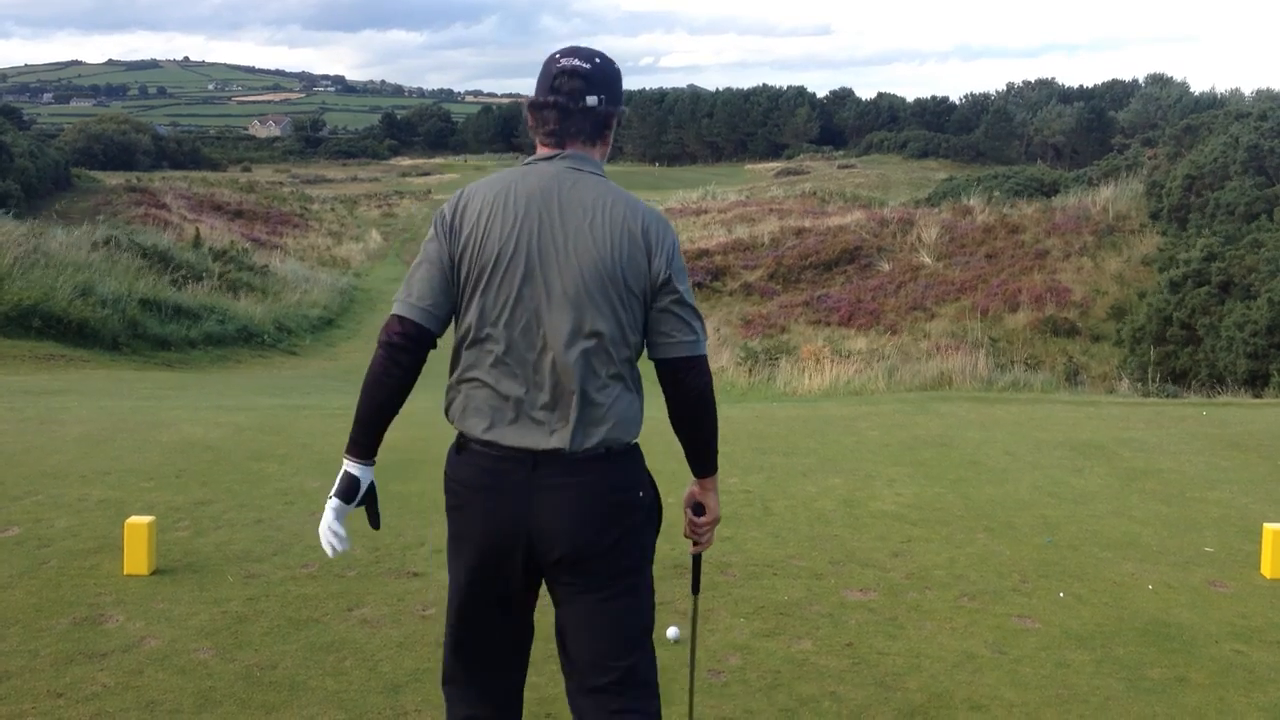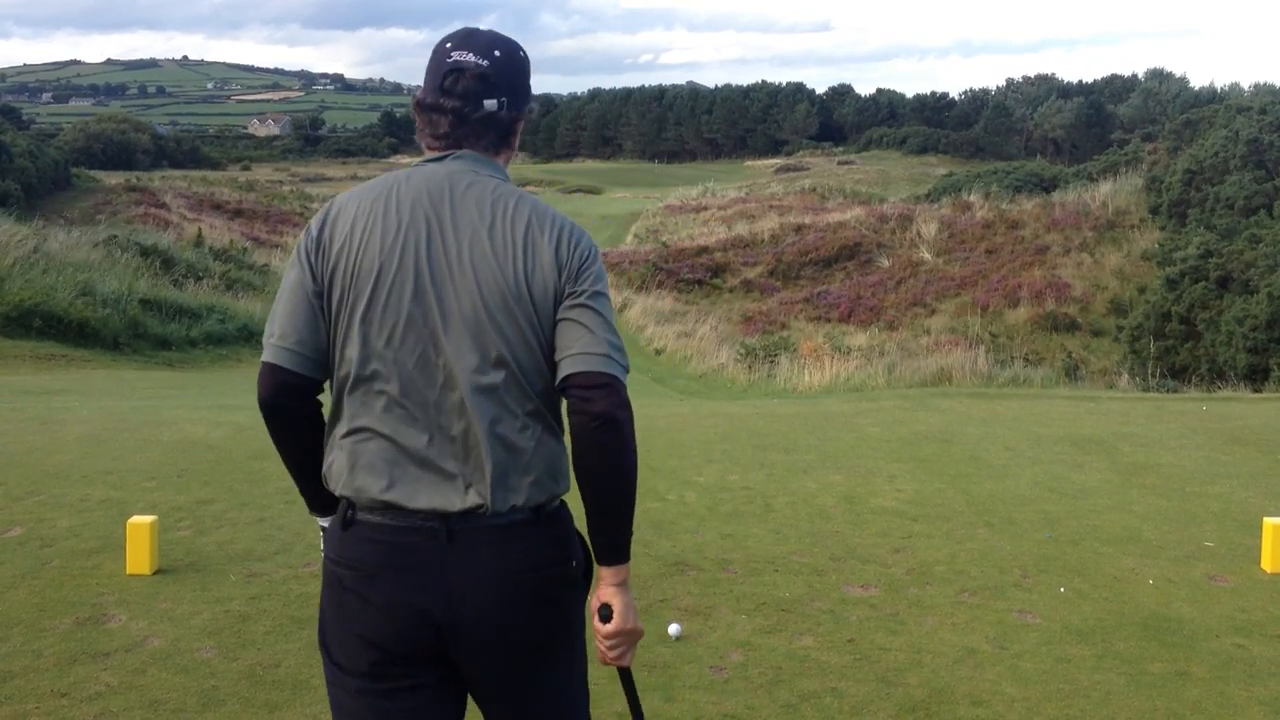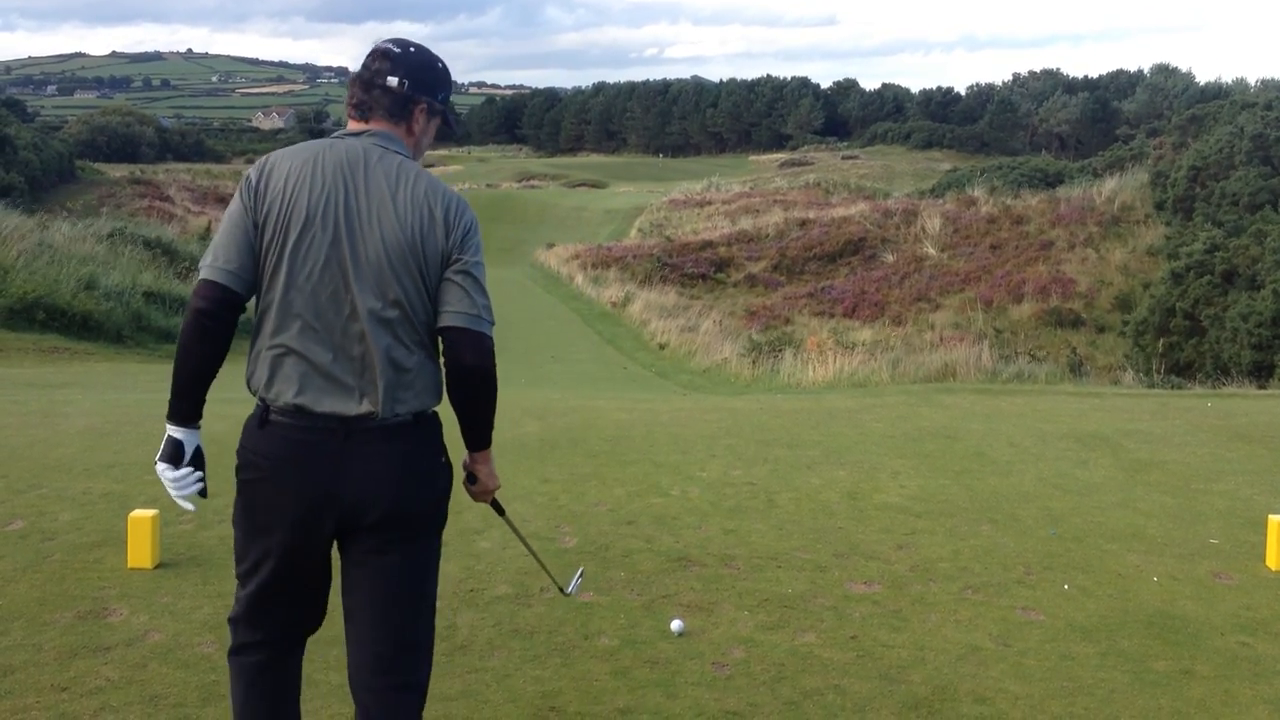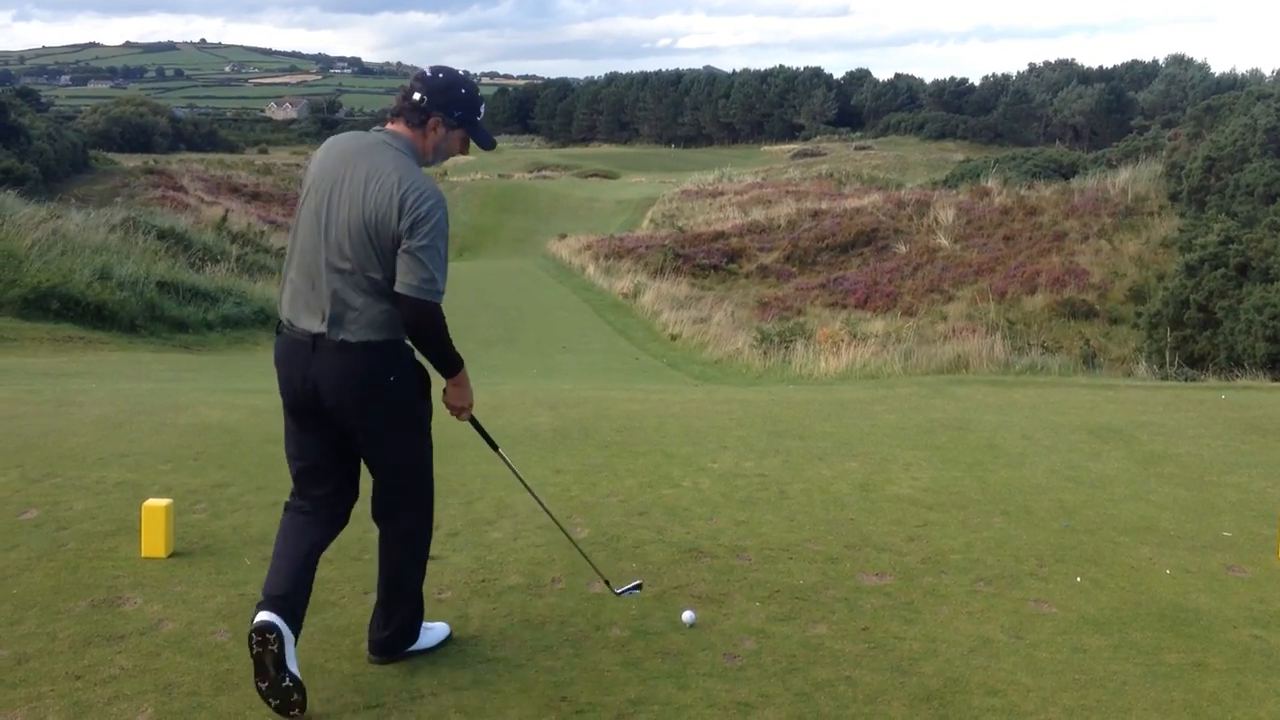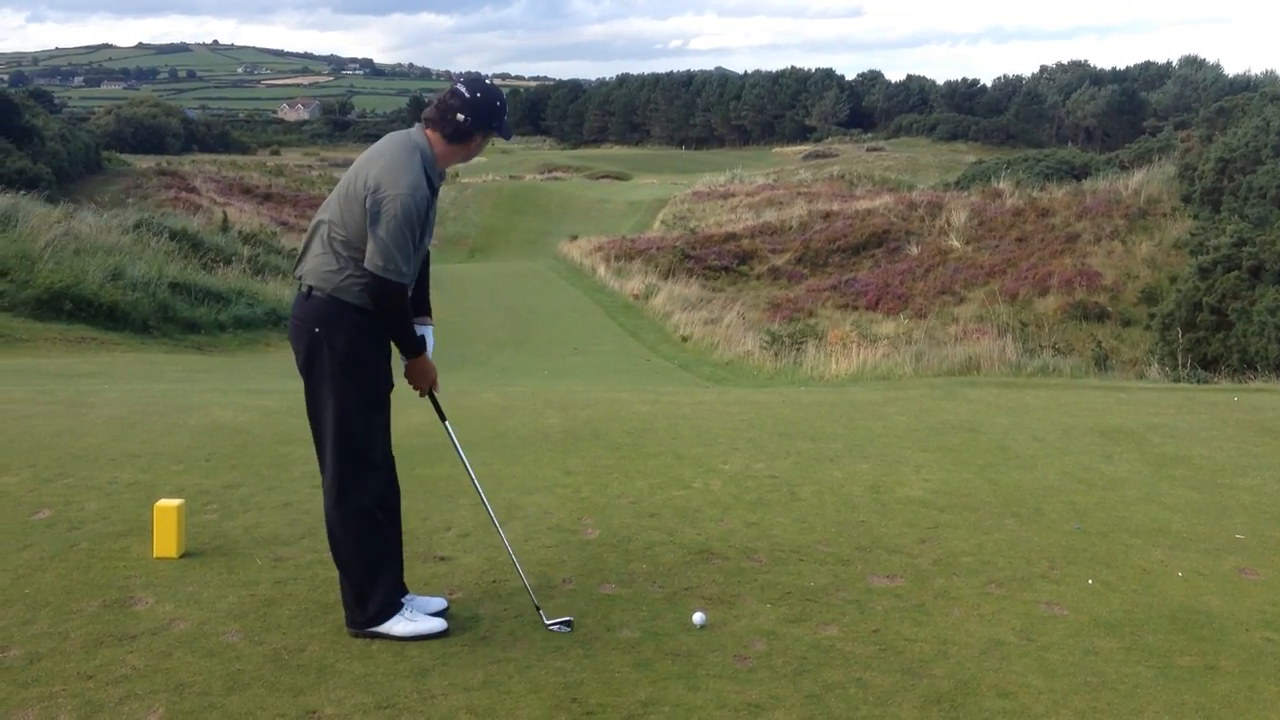
dt=1s
person 1, frame 1
left shoulder: (468, 206)
right shoulder: (644, 225)
left elbow: (402, 344)
right elbow: (685, 372)
left wrist: (358, 461)
right wrist: (705, 479)
left hip: (484, 479)
right hip: (599, 488)
person 1, frame 2
left shoulder: (340, 219)
right shoulder: (558, 239)
left elbow: (281, 389)
right elbow: (601, 412)
left wrist: (331, 510)
right wrist: (612, 572)
left hip: (377, 559)
right hip: (518, 558)
person 1, frame 3
left shoulder: (272, 174)
right shoulder: (444, 207)
left elbow: (210, 308)
right elbow: (469, 352)
left wrist: (182, 423)
right wrist: (480, 450)
left hip: (285, 448)
right hip: (398, 460)
left knee: (266, 642)
person 1, frame 4
left shoulder: (331, 152)
right shoulder: (420, 196)
right elbow: (417, 308)
right wrist: (453, 373)
left hip: (297, 351)
right hip: (369, 365)
left knee: (315, 498)
right knee: (403, 504)
left ankle: (277, 614)
right ankle: (394, 632)
person 1, frame 5
left shoulder: (414, 154)
right shoulder: (404, 184)
left elbow: (411, 257)
right elbow: (385, 284)
left wrist: (423, 324)
right wrist: (414, 355)
left hip: (351, 320)
right hip: (335, 324)
left knee: (372, 463)
right knee: (354, 469)
left ankle: (383, 591)
right ankle: (372, 608)
